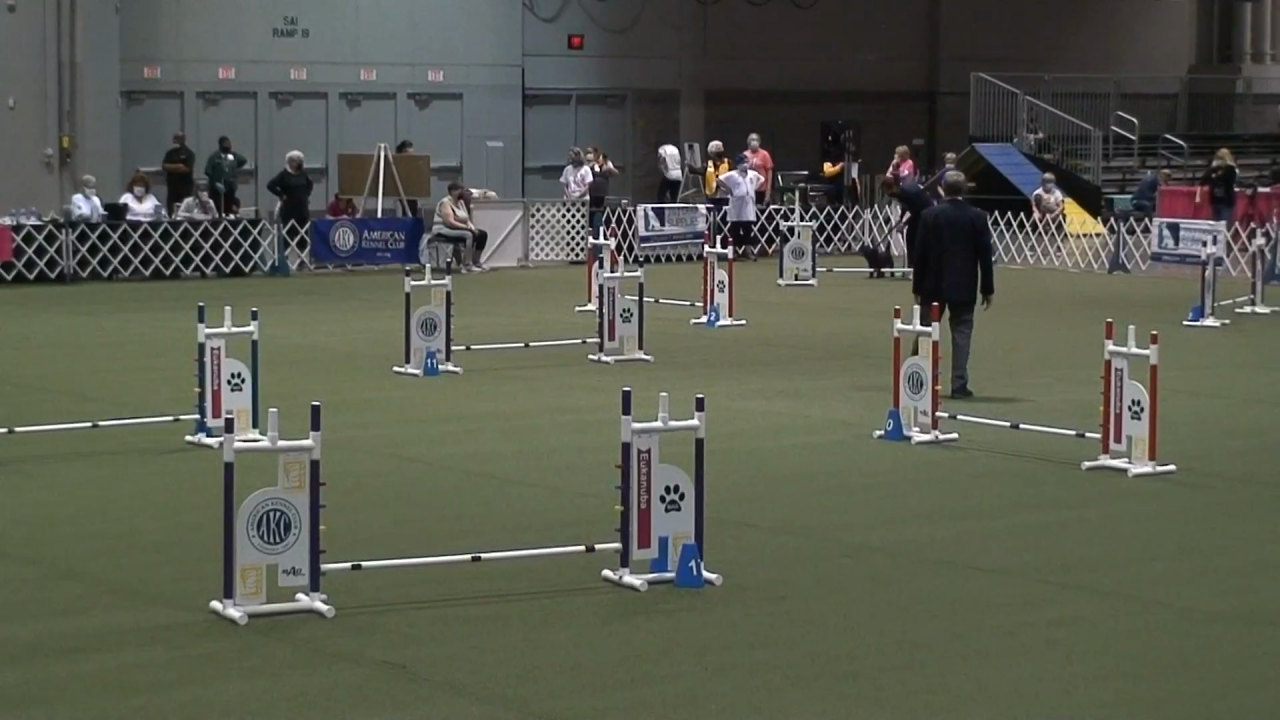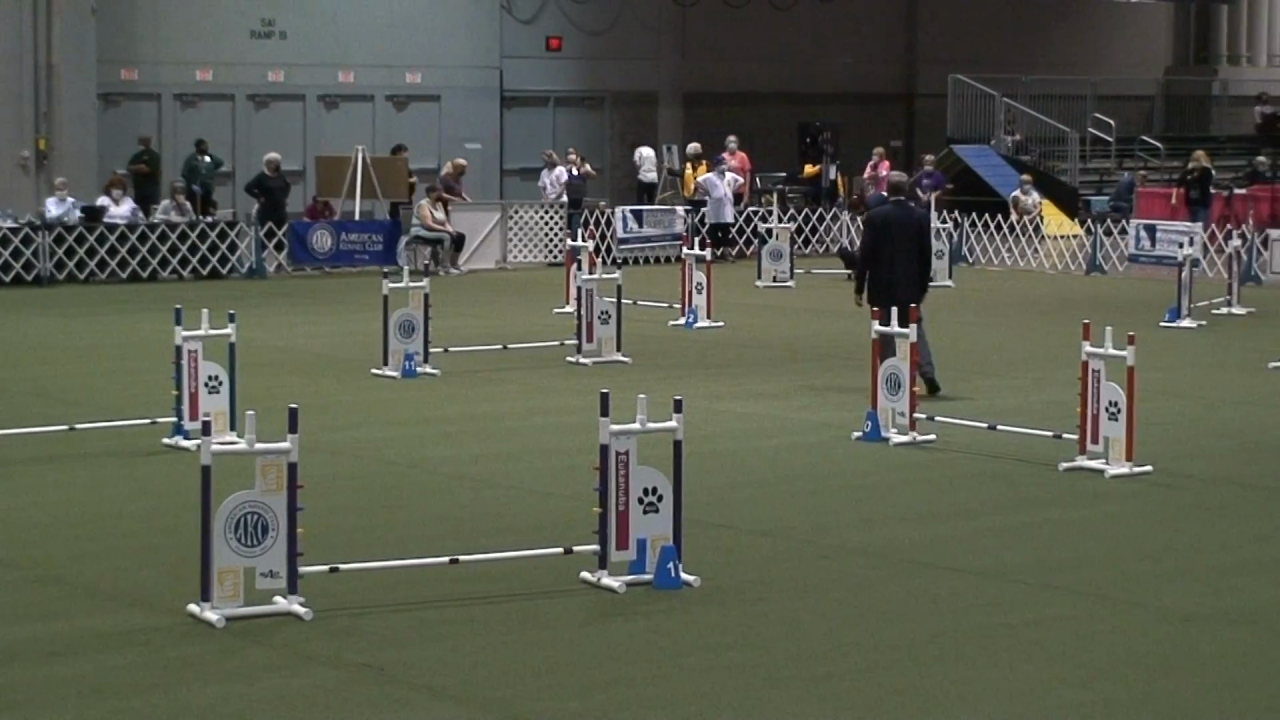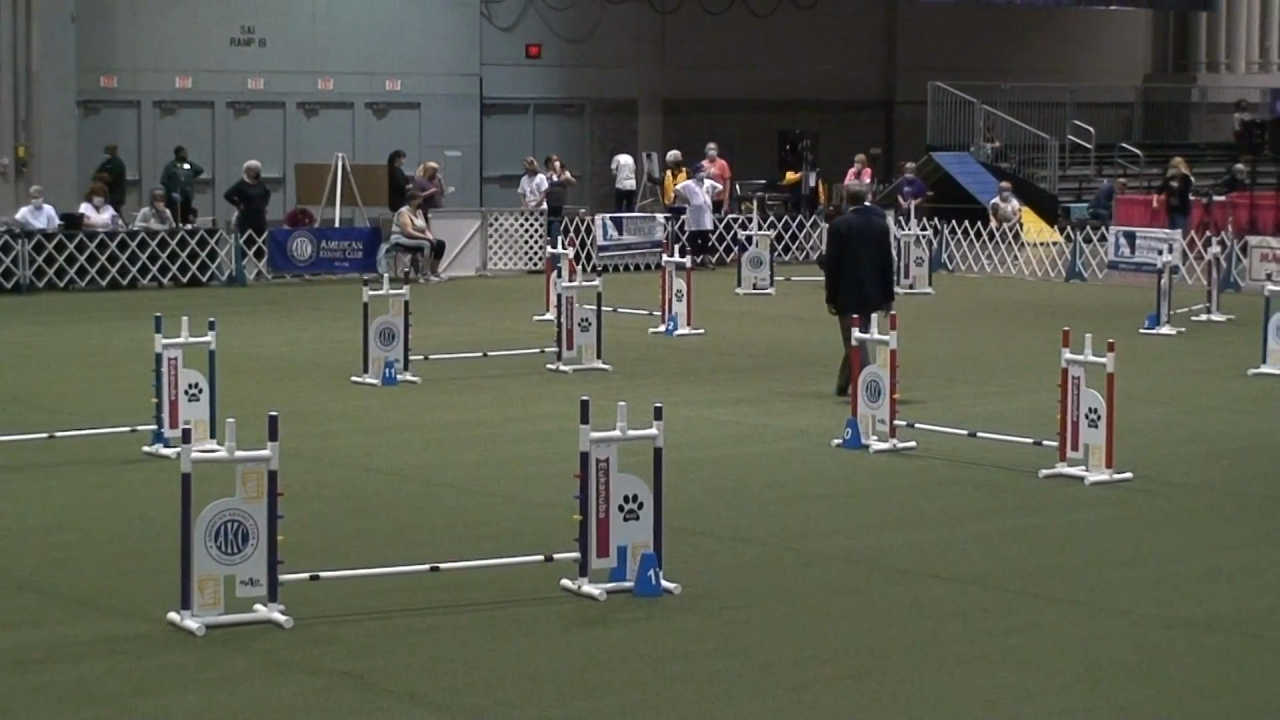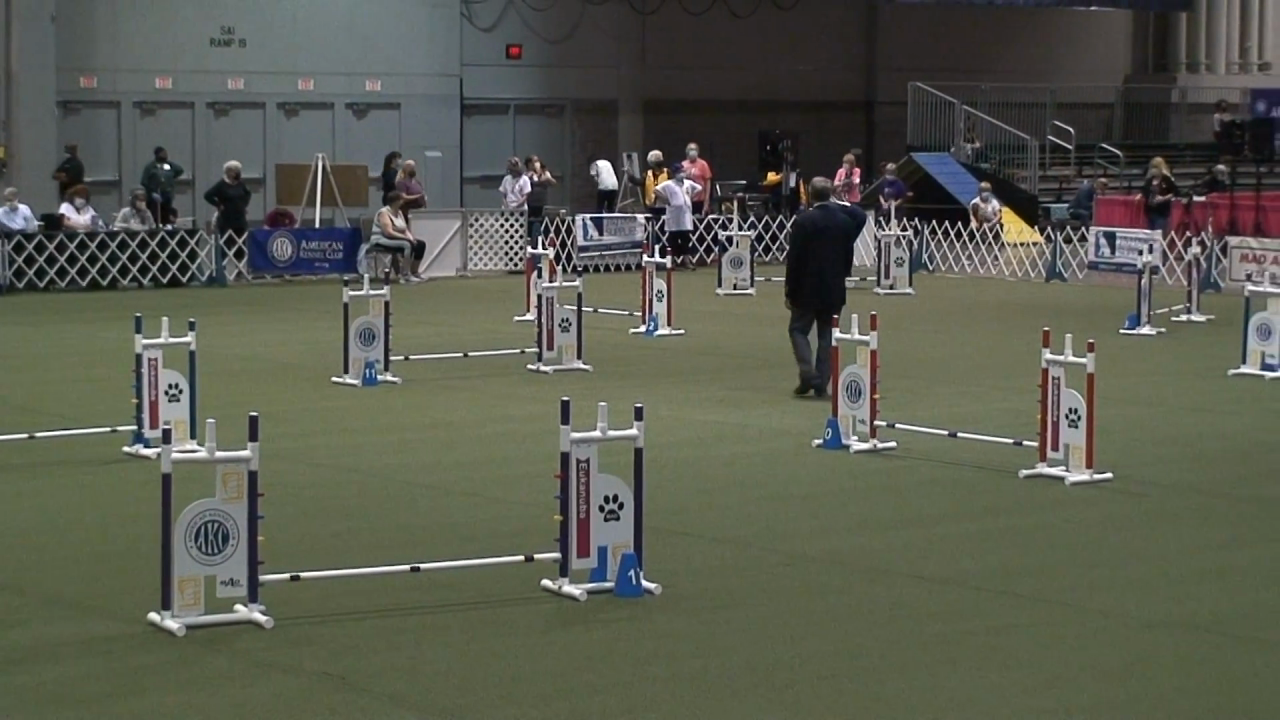
dt=0.5s
person 1, frame 1
left shoulder: (930, 215)
right shoulder: (978, 217)
left elbow: (920, 254)
right elbow: (985, 255)
left wrist: (917, 286)
right wrist: (987, 288)
left hip: (933, 285)
right hip: (964, 286)
right knee: (961, 333)
right ankle: (959, 384)
person 1, frame 2
left shoulder: (875, 217)
right shoulder: (921, 217)
left elbow: (865, 254)
right elbow: (926, 255)
left wrist: (859, 287)
right wrist: (922, 286)
left hip: (882, 287)
right hip: (910, 287)
left knee: (886, 334)
right knee: (915, 328)
right ankle: (927, 372)
person 1, frame 3
left shoulder: (838, 225)
right shoulder: (881, 225)
left elbow: (831, 263)
right elbow: (887, 263)
left wrist: (830, 297)
right wrist: (888, 296)
left hip: (847, 293)
right hip: (871, 294)
left knee: (853, 339)
right ankle: (843, 384)
person 1, frame 4
left shoulder: (803, 221)
right shoulder: (846, 221)
left elbow: (794, 258)
right elbow: (849, 258)
left wrist: (790, 291)
left hip: (808, 289)
right hip: (834, 290)
left knee: (798, 330)
right knee: (827, 336)
left ankle: (809, 375)
right ankle: (821, 383)
